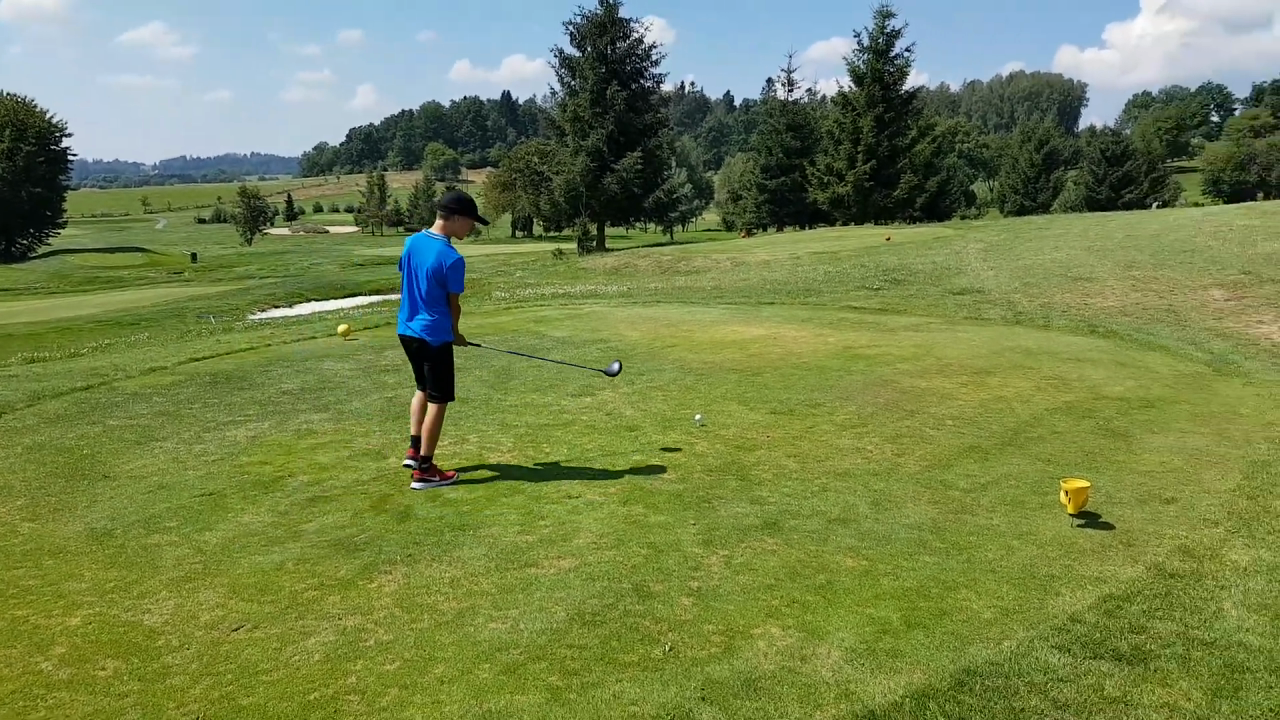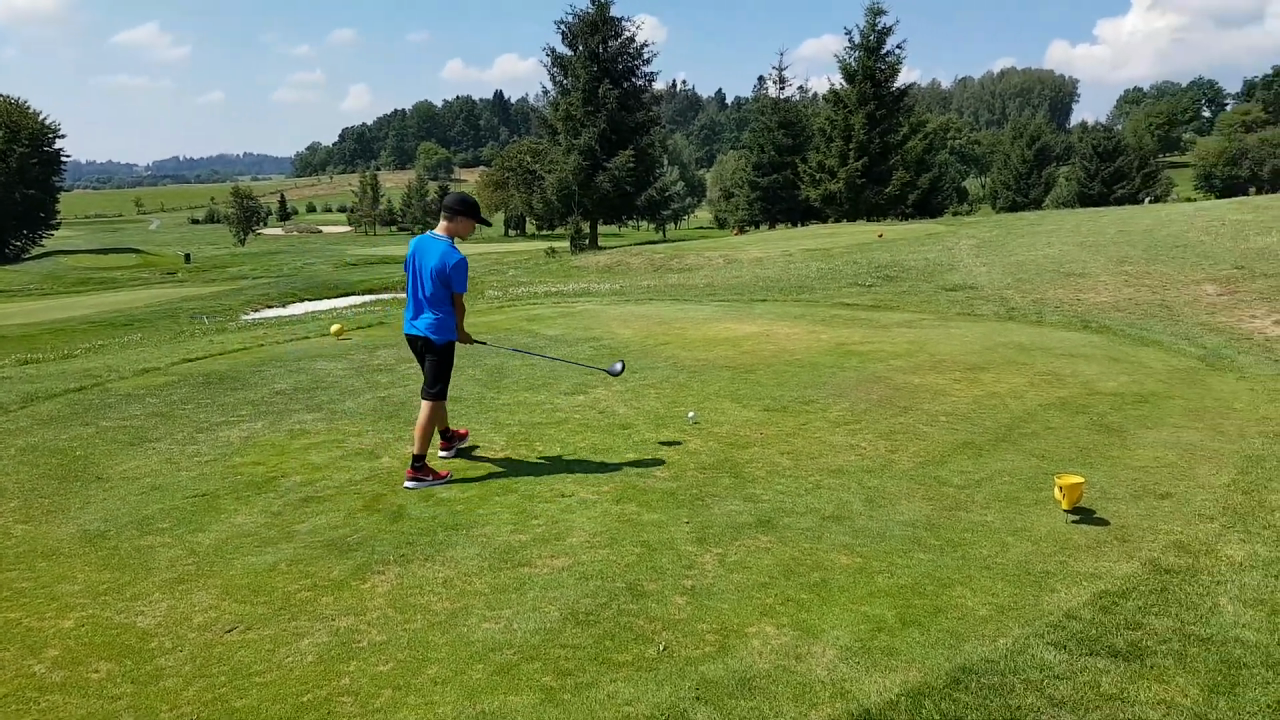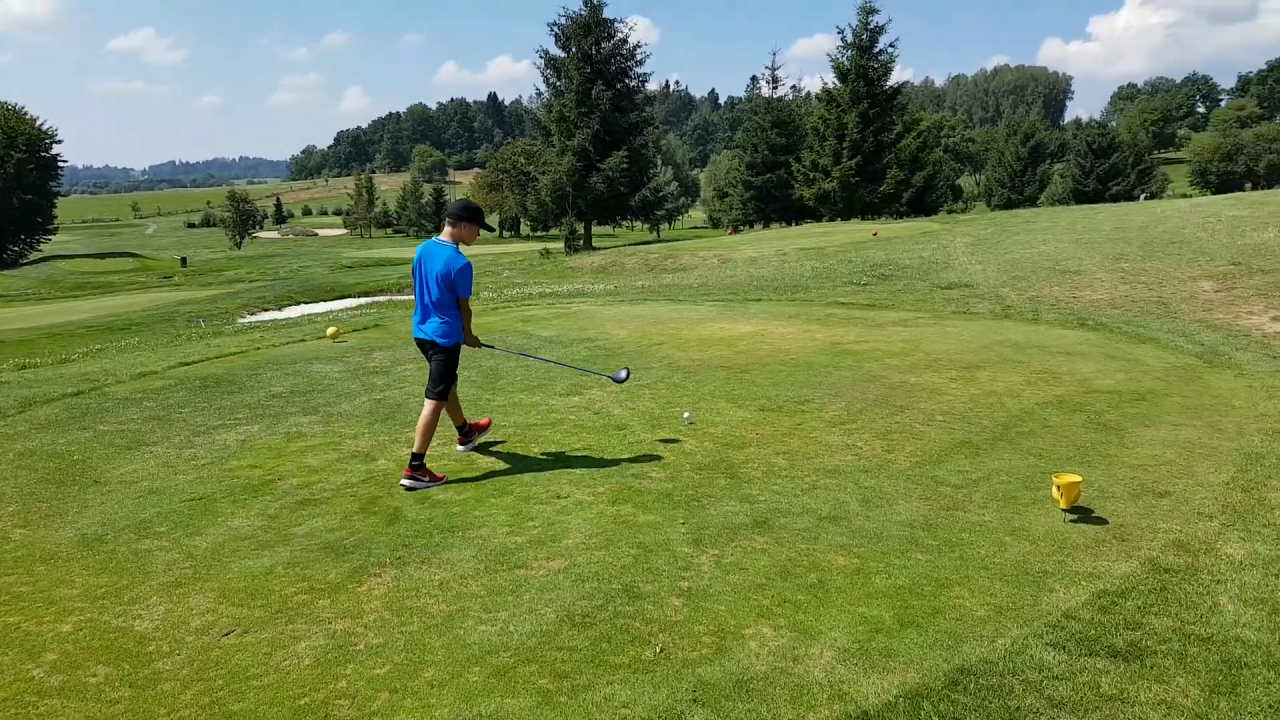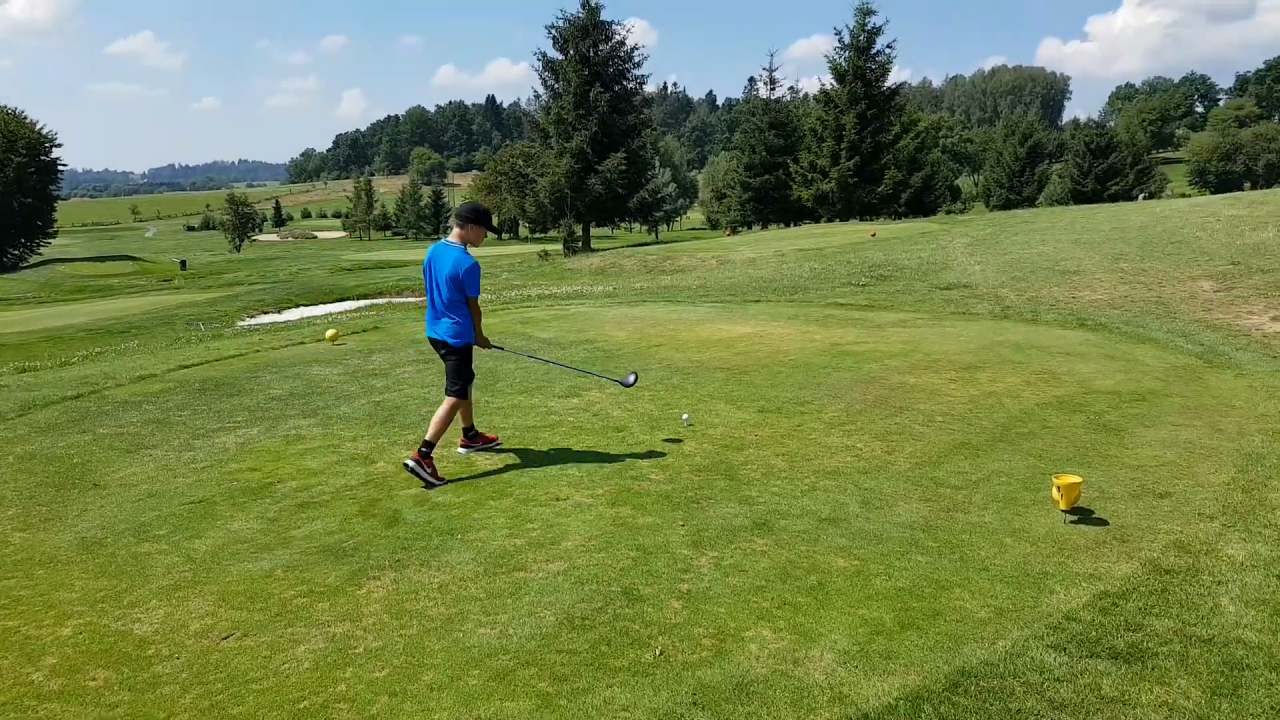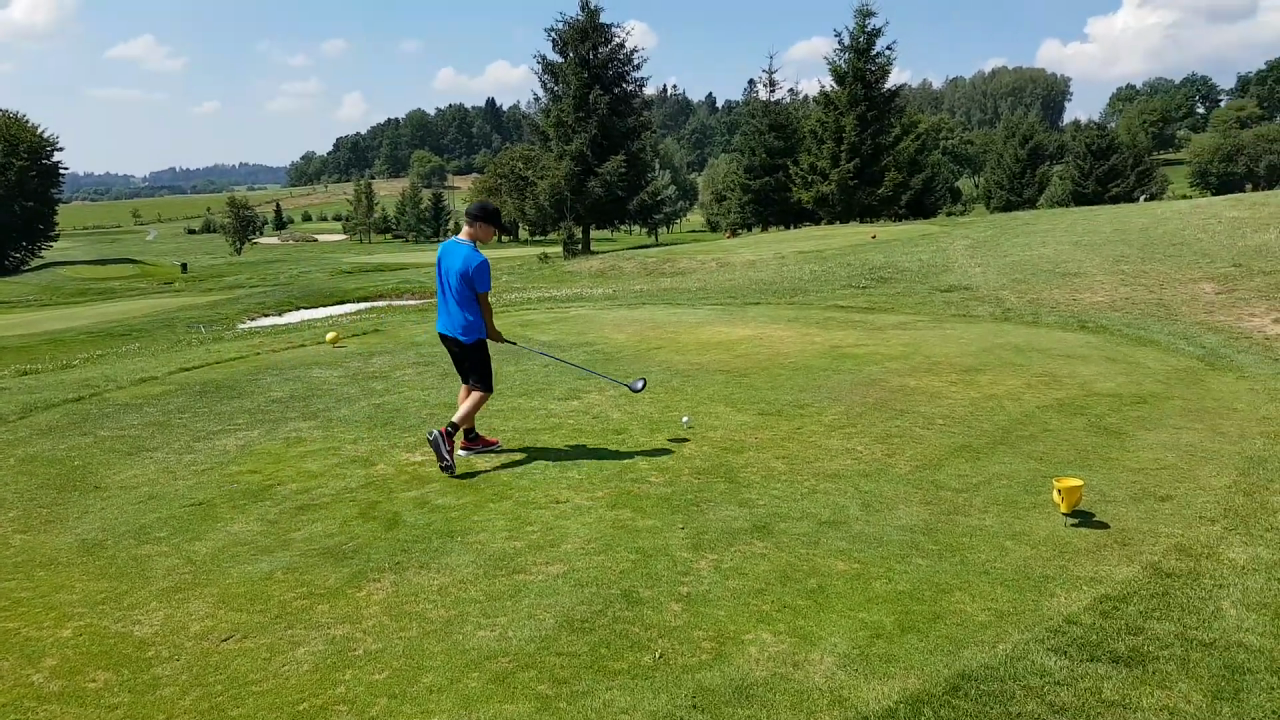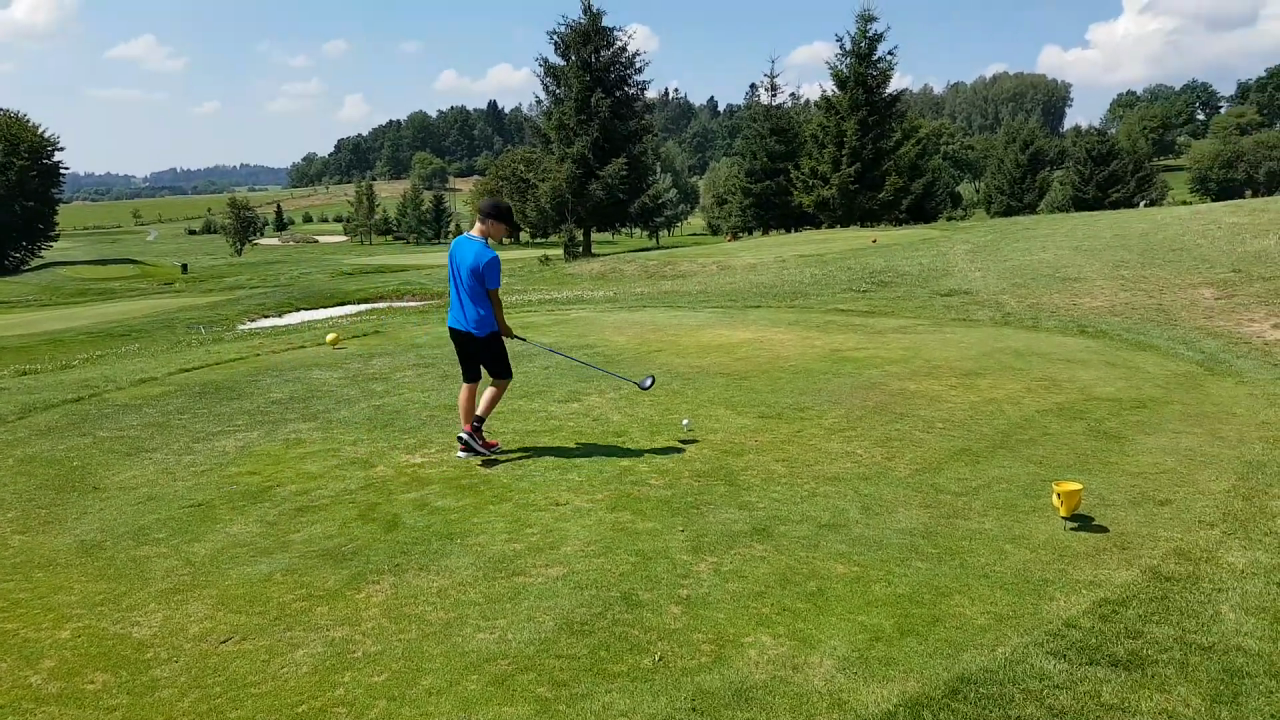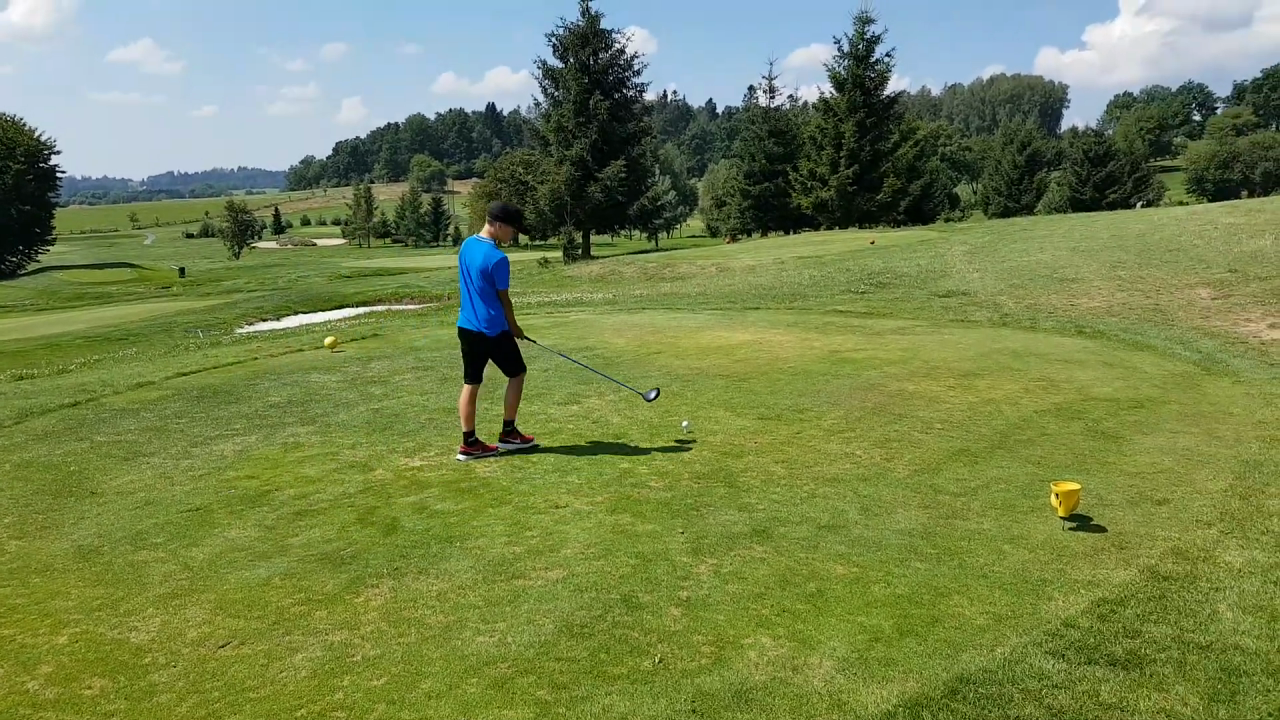
dt=0.1s
person 1, frame 1
left shoulder: (411, 242)
right shoulder: (452, 258)
right elbow: (453, 304)
right wrist: (455, 333)
left hip: (407, 330)
right hip: (434, 336)
left knee: (424, 389)
right knee: (437, 400)
left ankle: (415, 449)
right ankle: (425, 470)
person 1, frame 2
left shoulder: (416, 243)
right shoulder: (455, 259)
right elbow: (458, 303)
right wrist: (460, 331)
left hip: (413, 329)
right hip: (438, 334)
left knee: (430, 389)
right knee: (433, 398)
left ankle: (447, 438)
right ankle: (417, 469)
person 1, frame 3
left shoulder: (423, 249)
right shoulder: (460, 263)
right elbow: (463, 306)
right wrist: (469, 335)
left hip: (422, 331)
right hip: (445, 337)
left knee: (449, 386)
right knee: (436, 399)
left ankle: (465, 431)
right ankle: (415, 468)
person 1, frame 4
left shoulder: (432, 251)
right shoulder: (468, 264)
right elbow: (473, 306)
right wrist: (479, 336)
left hip: (435, 331)
right hip: (457, 336)
left knee: (463, 383)
right knee: (454, 397)
left ankle: (470, 437)
right ankle: (422, 456)
person 1, frame 5
left shoulder: (444, 248)
right shoulder: (477, 261)
right elbow: (483, 303)
right wrist: (492, 331)
left hip: (445, 329)
right hip: (469, 334)
left knee: (469, 383)
right knee: (482, 390)
left ankle: (469, 438)
right ankle: (445, 434)
person 1, frame 6
left shoulder: (456, 244)
right shoulder: (488, 257)
right elbow: (494, 298)
right wrist: (503, 327)
left hip: (456, 325)
right hip: (482, 328)
left knee: (470, 381)
right knee: (502, 378)
left ankle: (470, 440)
right ankle: (472, 429)
person 1, frame 7
left shoulder: (466, 246)
right shoulder: (497, 258)
right elbow: (503, 298)
right wrist: (513, 326)
left hip: (466, 325)
right hip: (493, 329)
left knee: (471, 383)
right knee: (516, 374)
left ankle: (469, 443)
right ankle: (508, 432)
